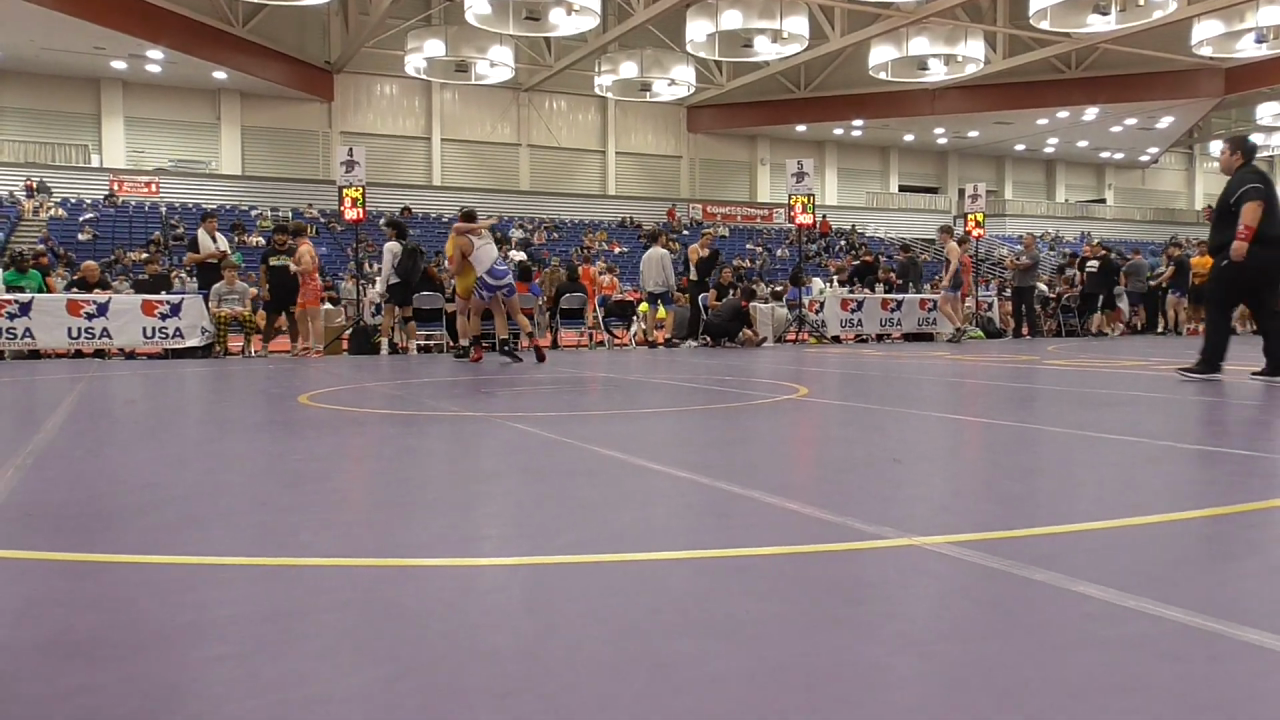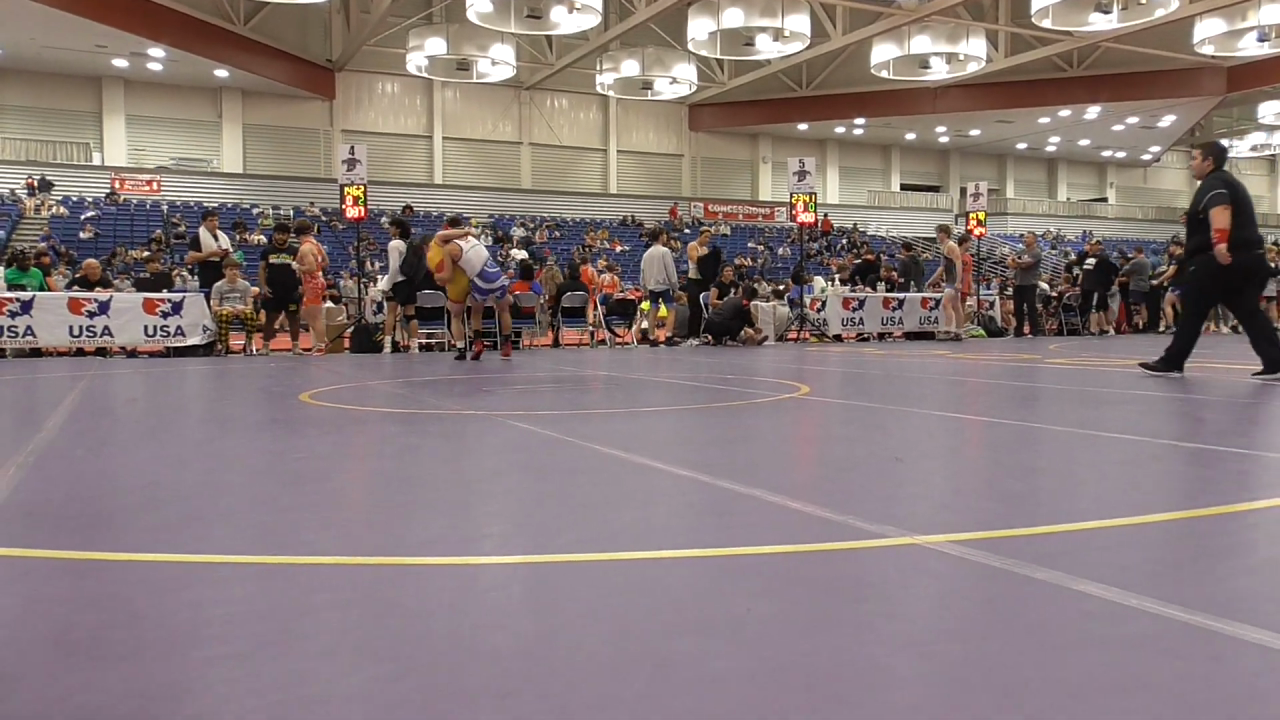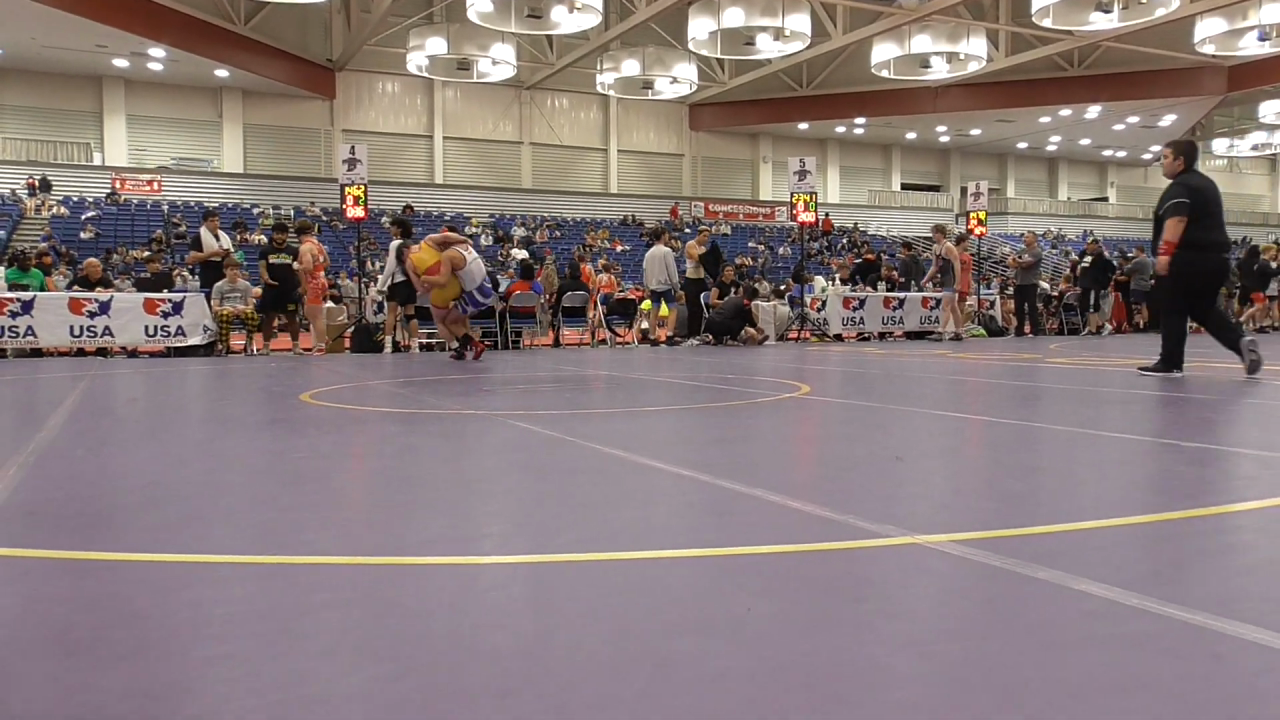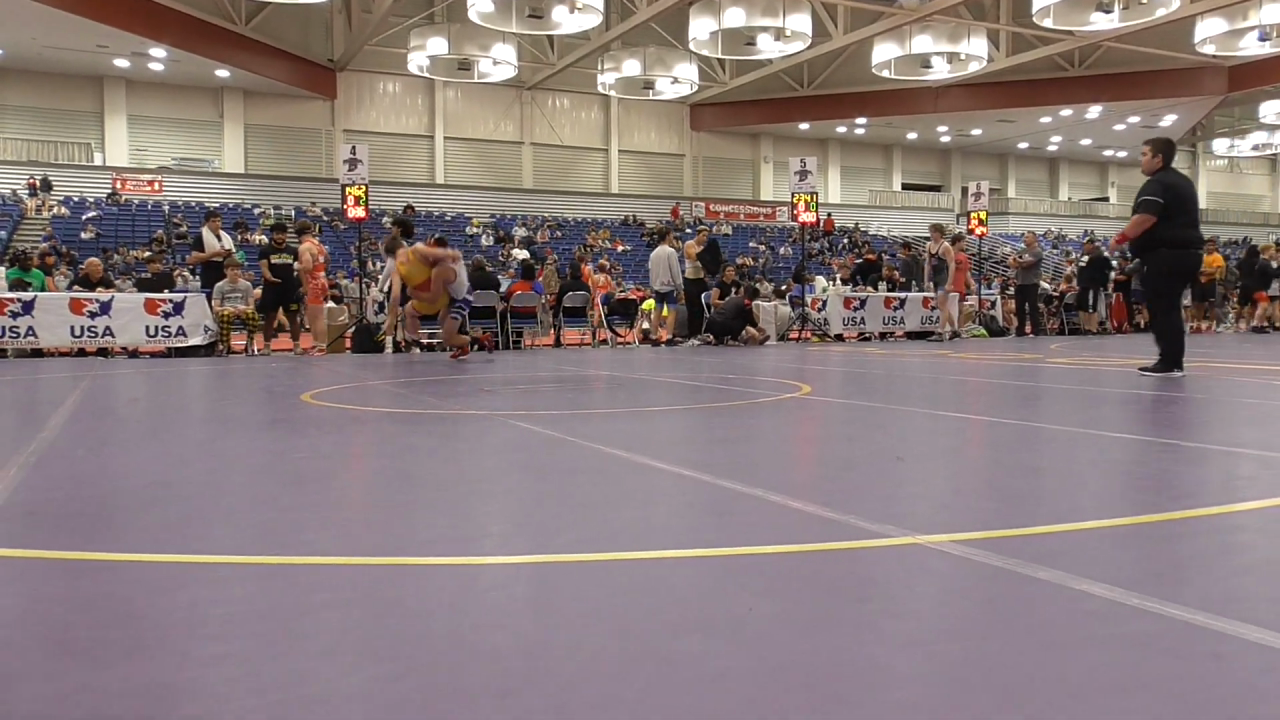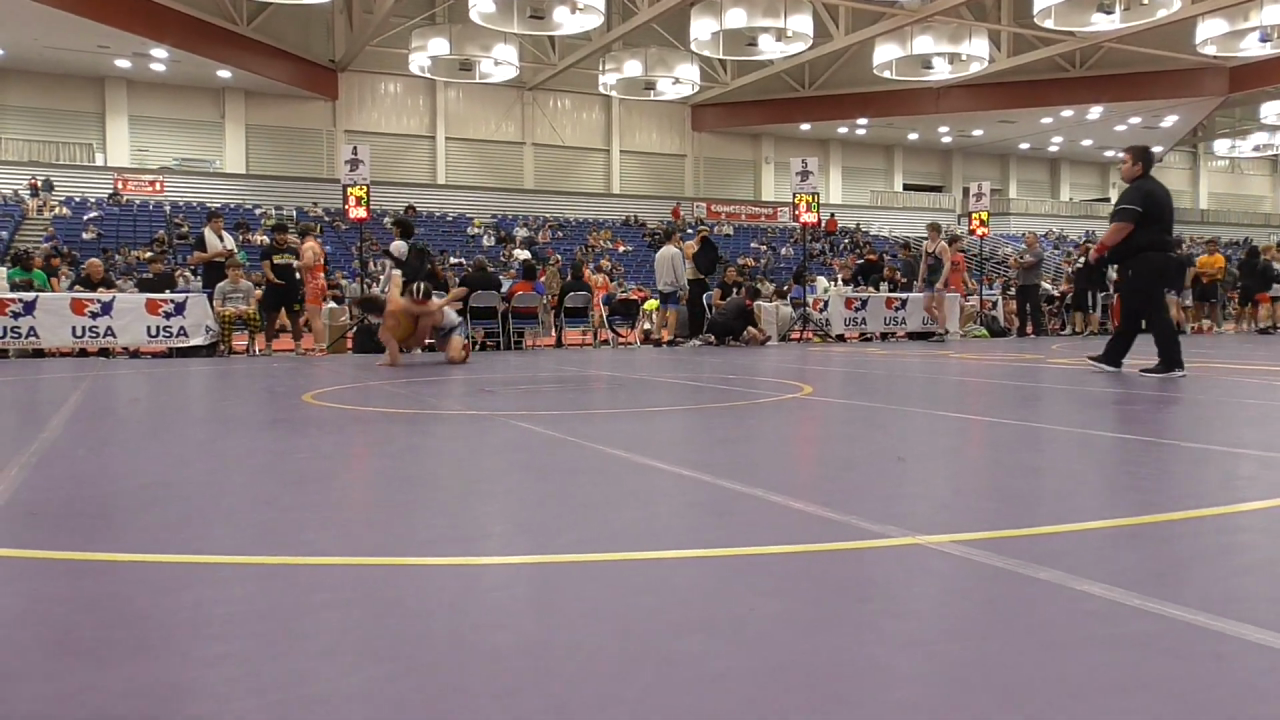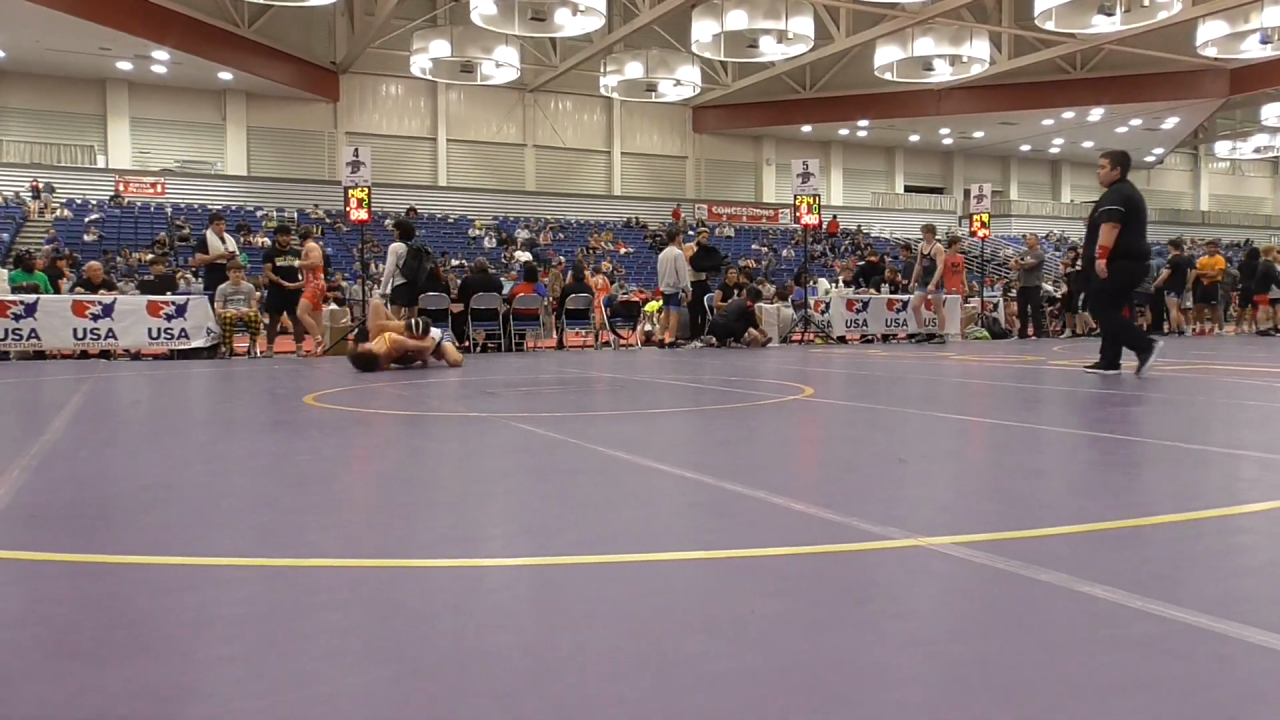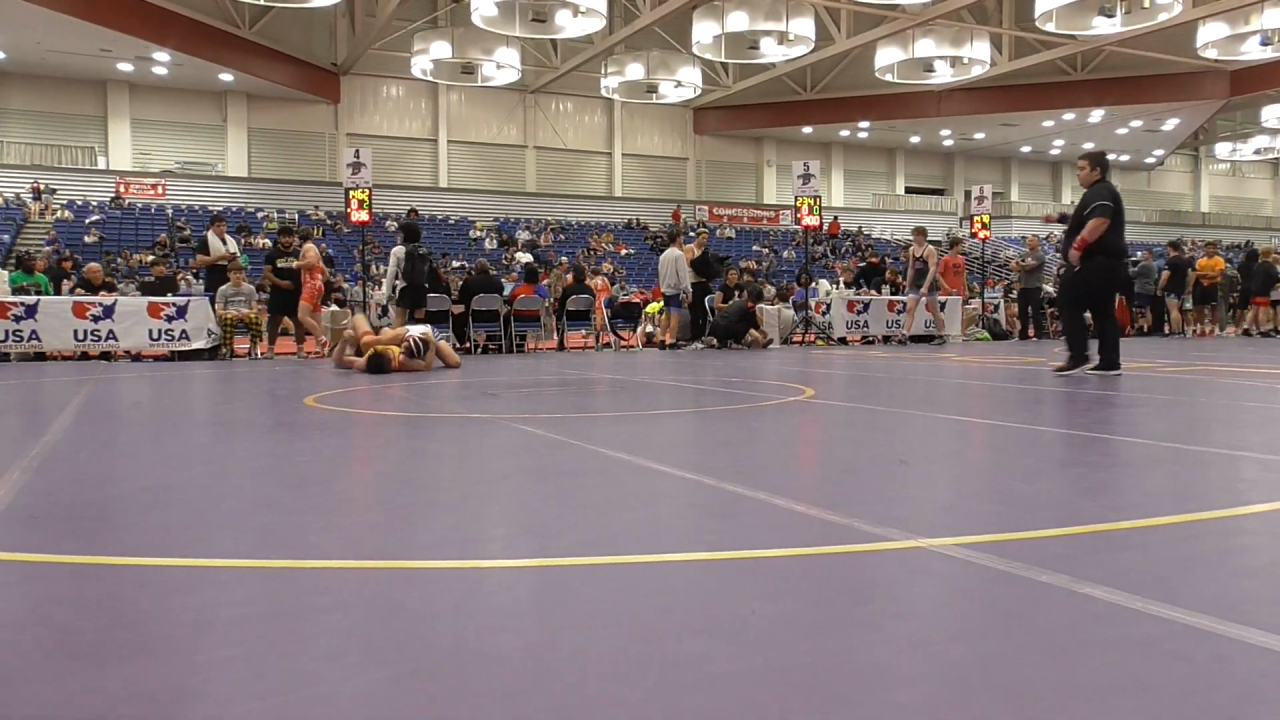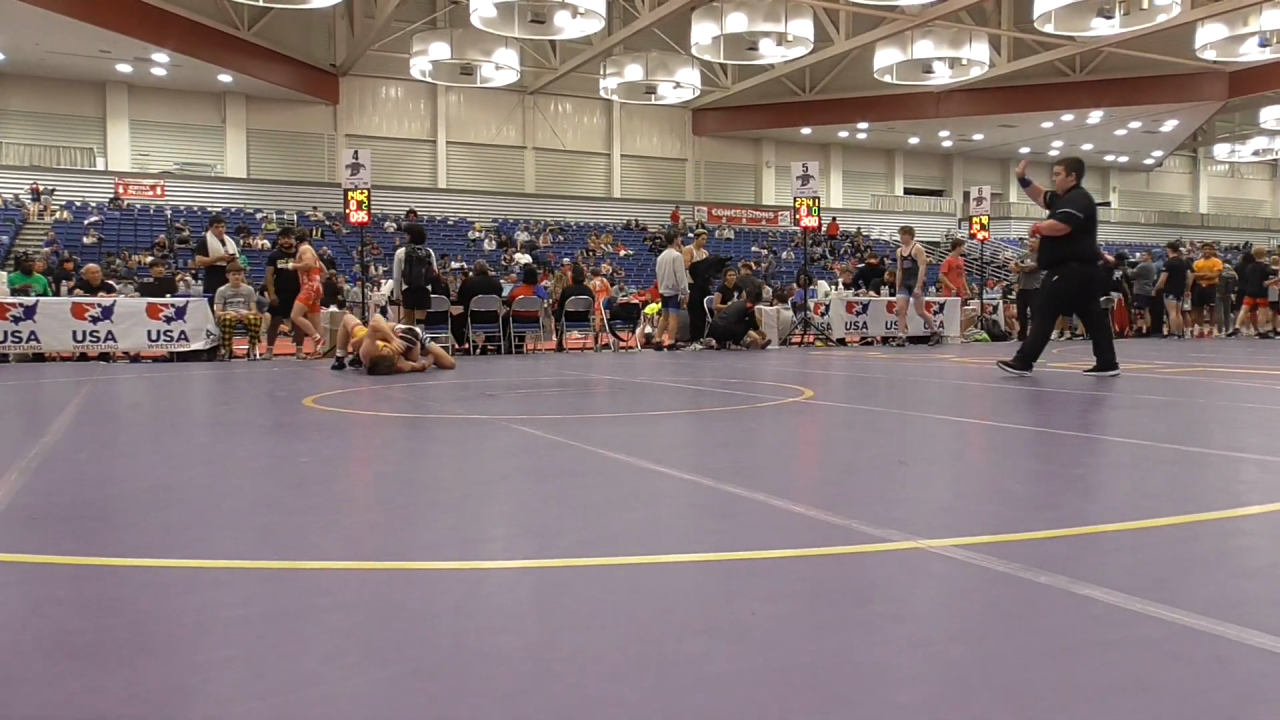
dt=0.2s
person 1, frame 1
left shoulder: (1245, 177)
right shoulder: (1252, 178)
left elbow: (1252, 205)
left wrist: (1241, 238)
right wrist: (1217, 217)
left hip: (1246, 255)
left knee: (1217, 307)
left ankle: (1209, 365)
person 1, frame 2
left shoulder: (1213, 184)
right shoulder: (1230, 183)
left elbow: (1221, 210)
left wrist: (1220, 242)
left hip: (1217, 258)
right hip: (1249, 257)
left knee: (1192, 311)
right knee: (1249, 313)
left ankle: (1171, 362)
person 1, frame 3
left shoulder: (1179, 187)
right shoulder: (1206, 184)
left elbow: (1176, 221)
left wrist: (1164, 253)
left hip: (1188, 259)
right hip: (1216, 257)
left knee: (1171, 312)
right knee: (1206, 310)
left ankle: (1170, 363)
right ankle: (1242, 342)
person 1, frame 4
left shoulder: (1157, 184)
right shoulder: (1183, 182)
left elbow: (1145, 218)
left wrist: (1120, 238)
left hip: (1165, 255)
right hip: (1187, 253)
left knee: (1163, 309)
right knee: (1165, 307)
left ankle: (1171, 363)
right ankle: (1171, 359)
person 1, frame 5
left shoulder: (1136, 192)
right shoulder: (1157, 189)
left elbow: (1122, 227)
left wrist: (1098, 249)
left hip: (1143, 260)
right hip: (1159, 257)
left knee: (1153, 311)
right knee: (1131, 310)
left ankle: (1172, 363)
right ankle: (1111, 357)
person 1, frame 6
left shoulder: (1116, 194)
right shoulder: (1129, 193)
left elbow: (1110, 226)
left wrist: (1100, 256)
left hip: (1117, 265)
right hip: (1132, 263)
left knee: (1103, 311)
right knee: (1111, 311)
left ankle: (1147, 346)
right ankle: (1109, 361)
person 1, frame 7
left shoulder: (1102, 192)
right shoulder: (1097, 192)
left elbow: (1099, 222)
right elbow: (1083, 219)
left wrist: (1077, 246)
right wrist: (1060, 219)
left hip: (1096, 263)
right hip: (1108, 263)
left knee: (1069, 308)
right knee: (1104, 313)
left ankle: (1079, 358)
right ankle: (1109, 362)
person 1, frame 8
left shoulder: (1077, 199)
right shoulder: (1066, 198)
left elbow: (1060, 226)
right elbow: (1040, 196)
left wrist: (1038, 229)
right wrist: (1023, 178)
left hip: (1071, 269)
right hip: (1079, 268)
left knee: (1043, 314)
right knee: (1092, 316)
left ankle: (1023, 362)
right ankle: (1107, 363)
